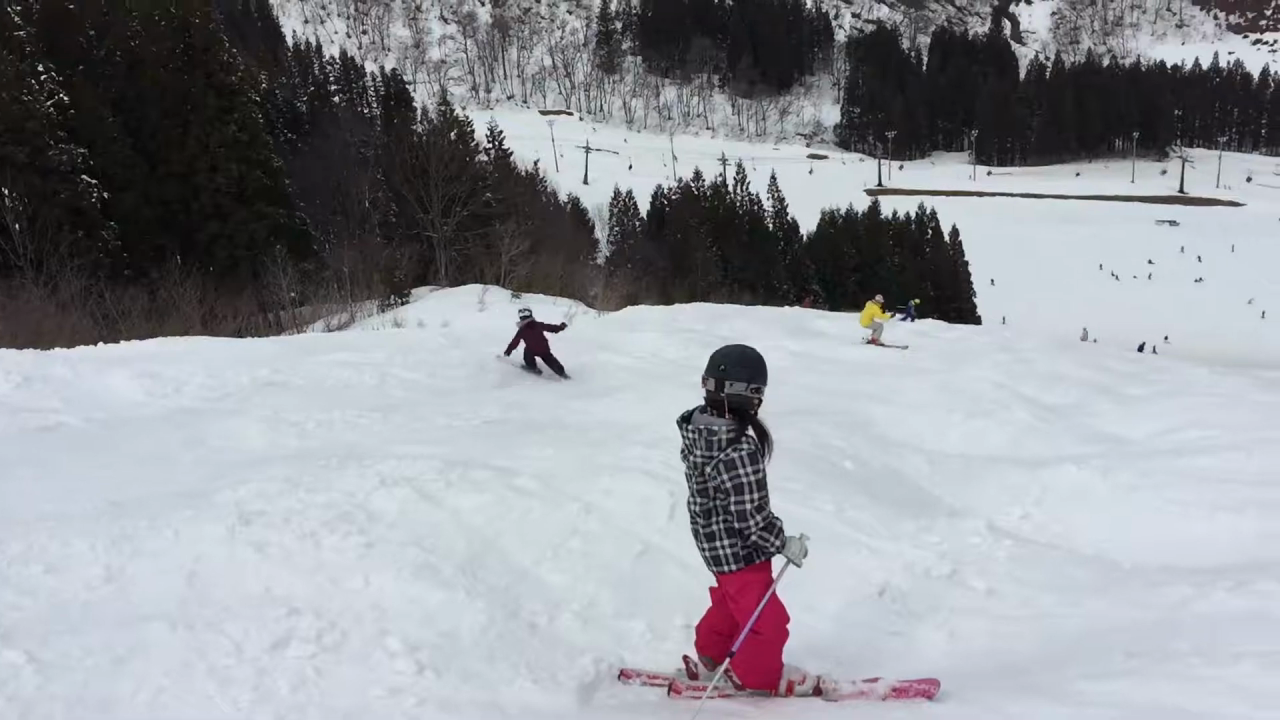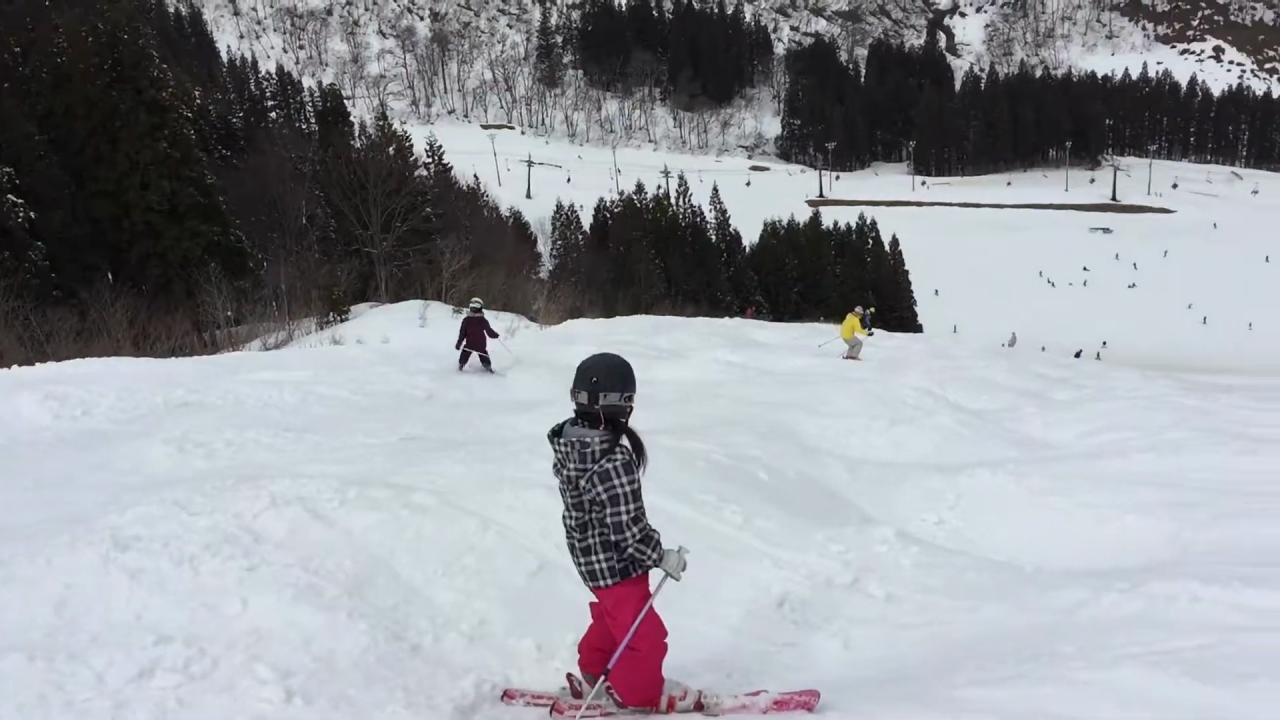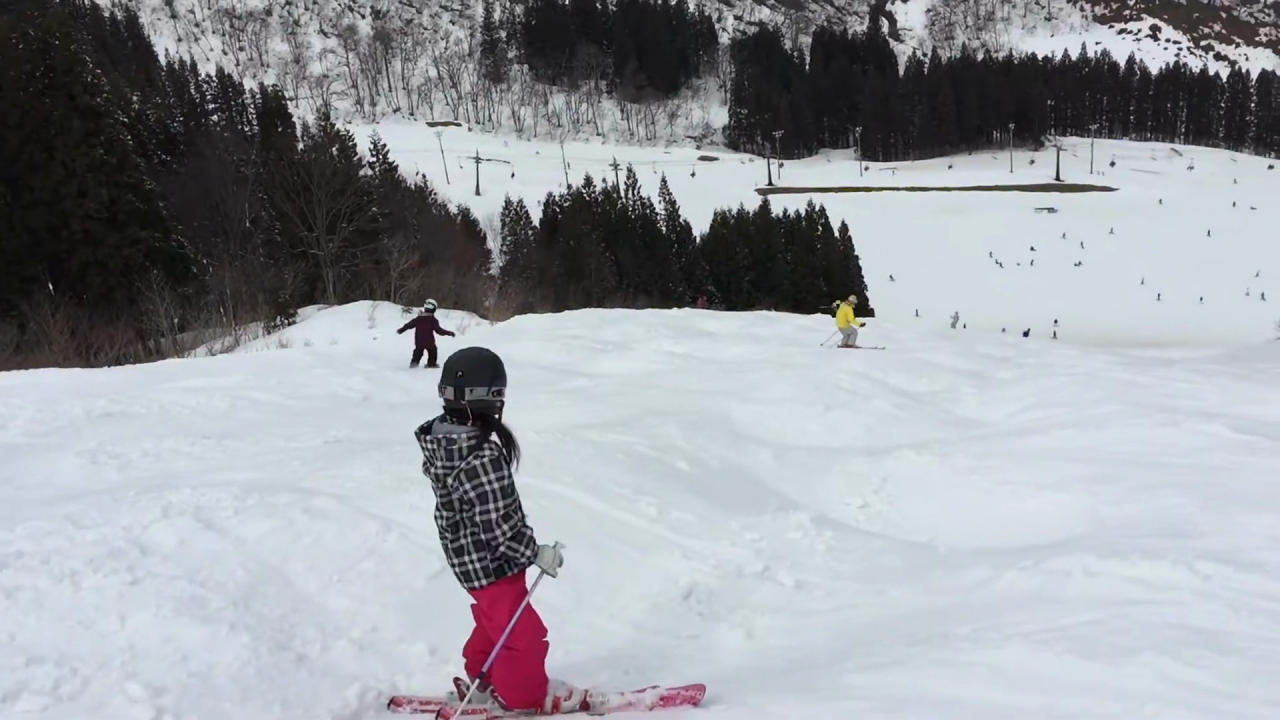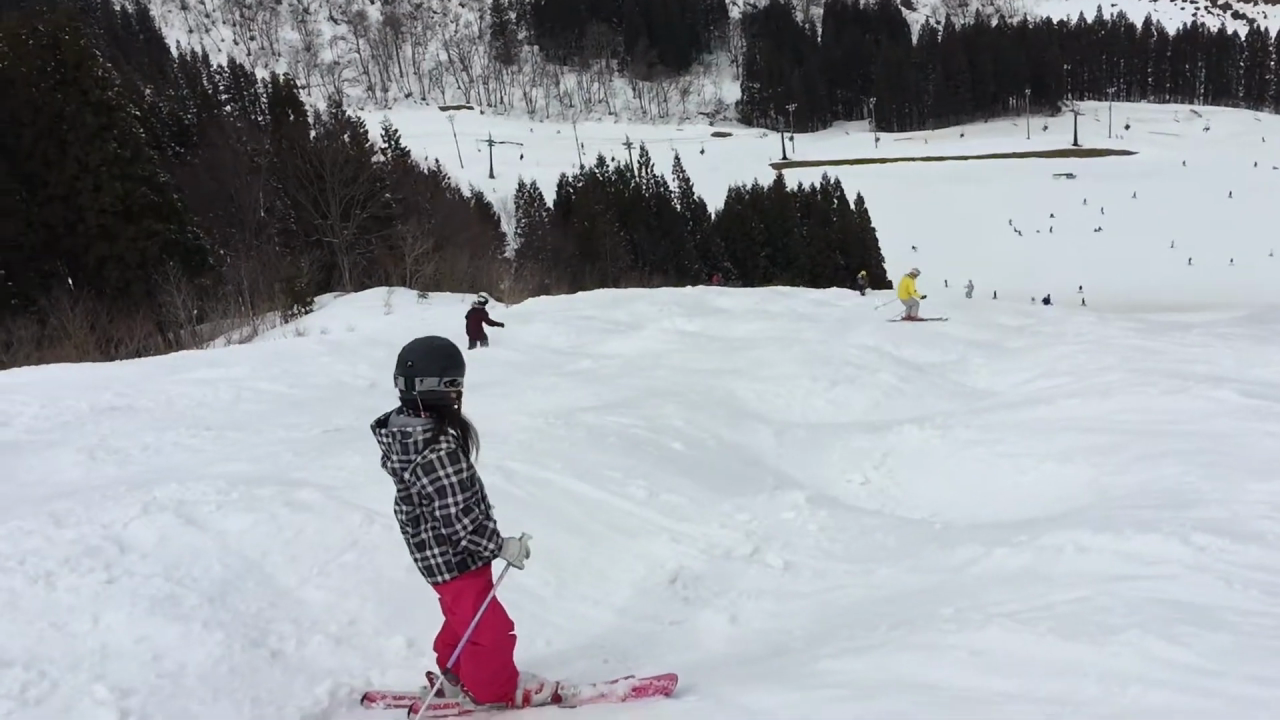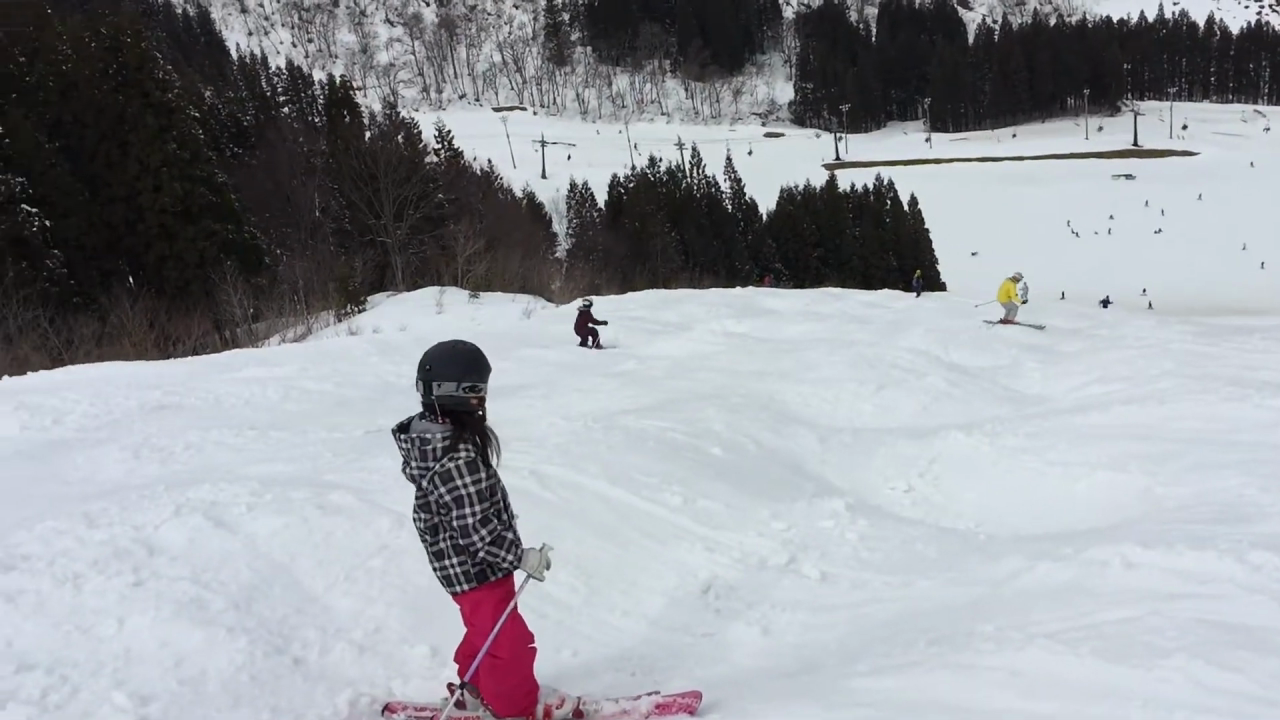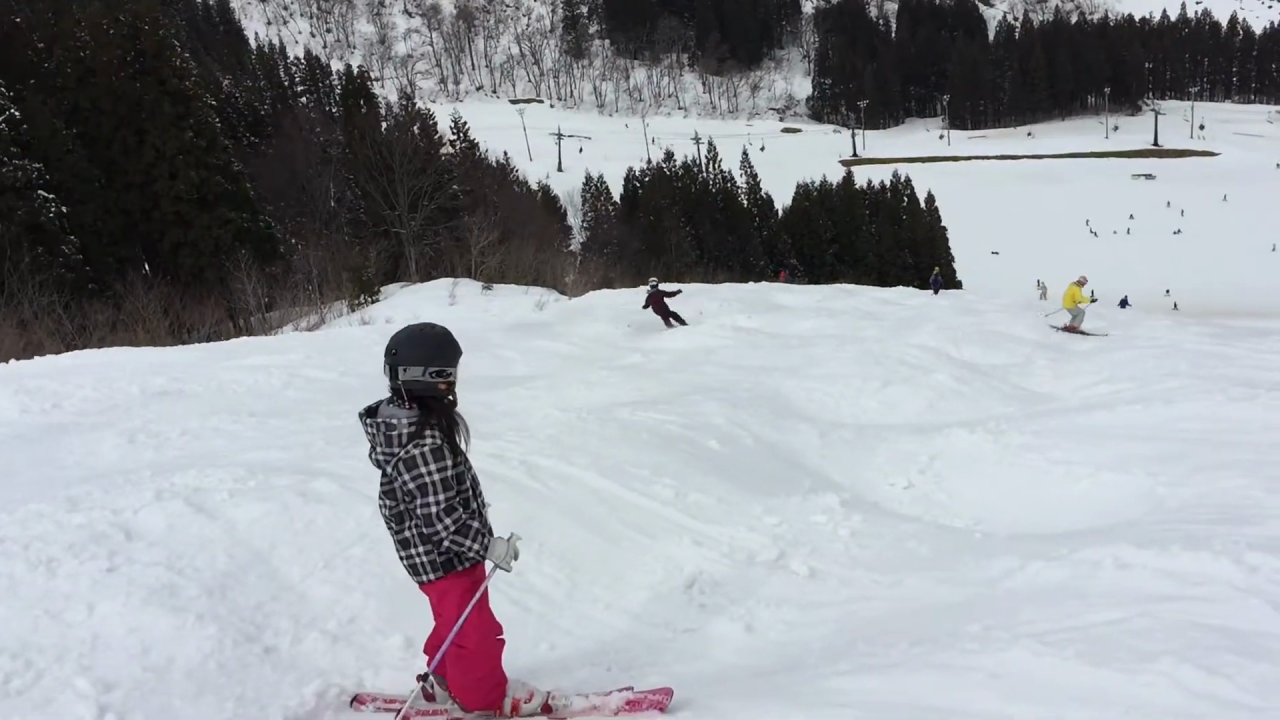
dt=0.4s
person 1, frame 1
left shoulder: (698, 426)
right shoulder: (738, 452)
right elbow: (751, 517)
right wrist: (784, 543)
left hip: (715, 543)
right hip: (740, 550)
left knee: (730, 602)
right knee: (767, 618)
left ankle: (711, 659)
right ankle: (757, 676)
person 1, frame 2
left shoulder: (569, 438)
right shoulder: (613, 462)
right elbow: (627, 529)
right wrist: (661, 556)
left hip: (591, 558)
right hip: (616, 564)
left knee: (612, 618)
right knee: (644, 633)
left ankle: (595, 676)
right ankle: (638, 693)
person 1, frame 3
left shoulder: (442, 436)
right shoulder: (482, 458)
right elbow: (499, 527)
right wrist: (537, 552)
left hip: (469, 559)
right hip: (492, 564)
left knee: (494, 622)
right knee: (523, 632)
left ankle: (484, 683)
right ankle: (524, 695)
person 1, frame 4
left shoulder: (402, 429)
right shoulder: (439, 451)
right elbow: (459, 520)
right wrist: (501, 545)
left hip: (437, 555)
right hip: (456, 558)
left knee: (463, 618)
right knee: (488, 626)
left ankle: (456, 677)
right ankle: (496, 689)
person 1, frame 5
left shoulder: (428, 434)
right shoulder: (458, 460)
right elbow: (477, 530)
right wrist: (521, 556)
left hip: (462, 565)
right hip: (476, 569)
left knee: (484, 629)
right knee: (507, 639)
person 1, frame 6
left shoulder: (403, 420)
right shoulder: (425, 445)
right elbow: (441, 519)
right wrist: (489, 546)
left hip: (436, 555)
right hip: (445, 559)
left knee: (455, 623)
right knee: (474, 631)
left ankle: (445, 683)
